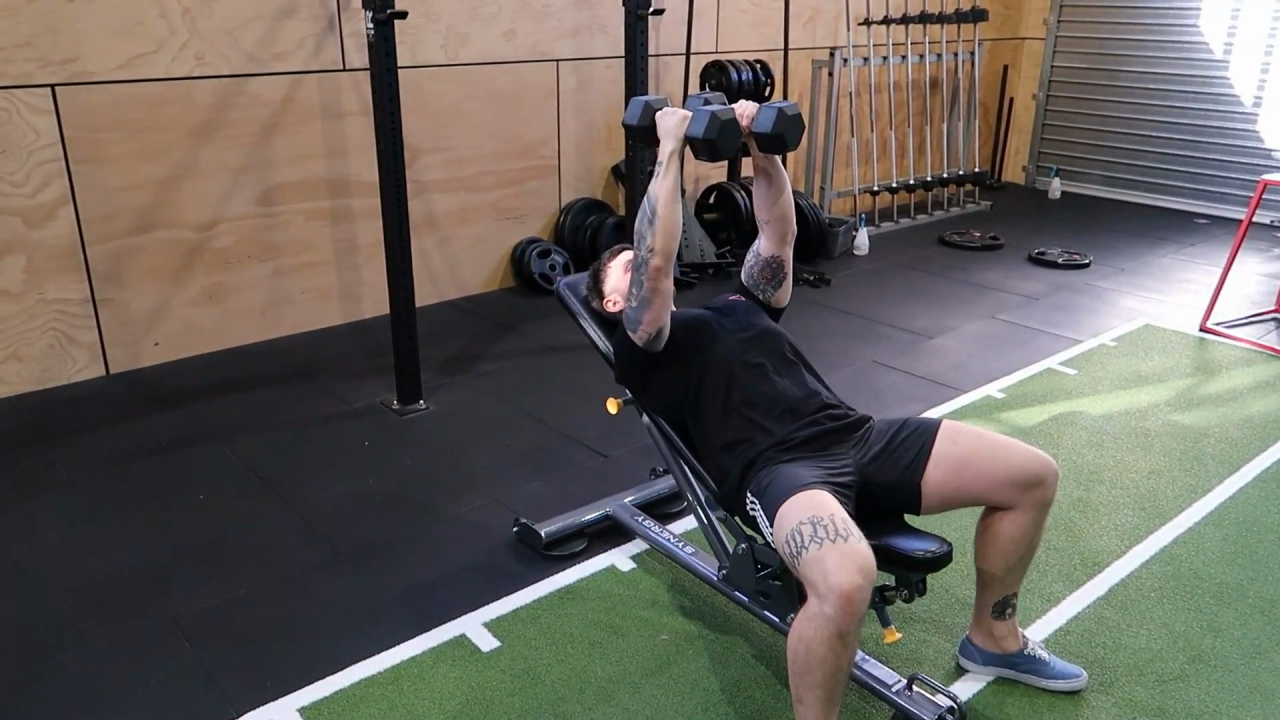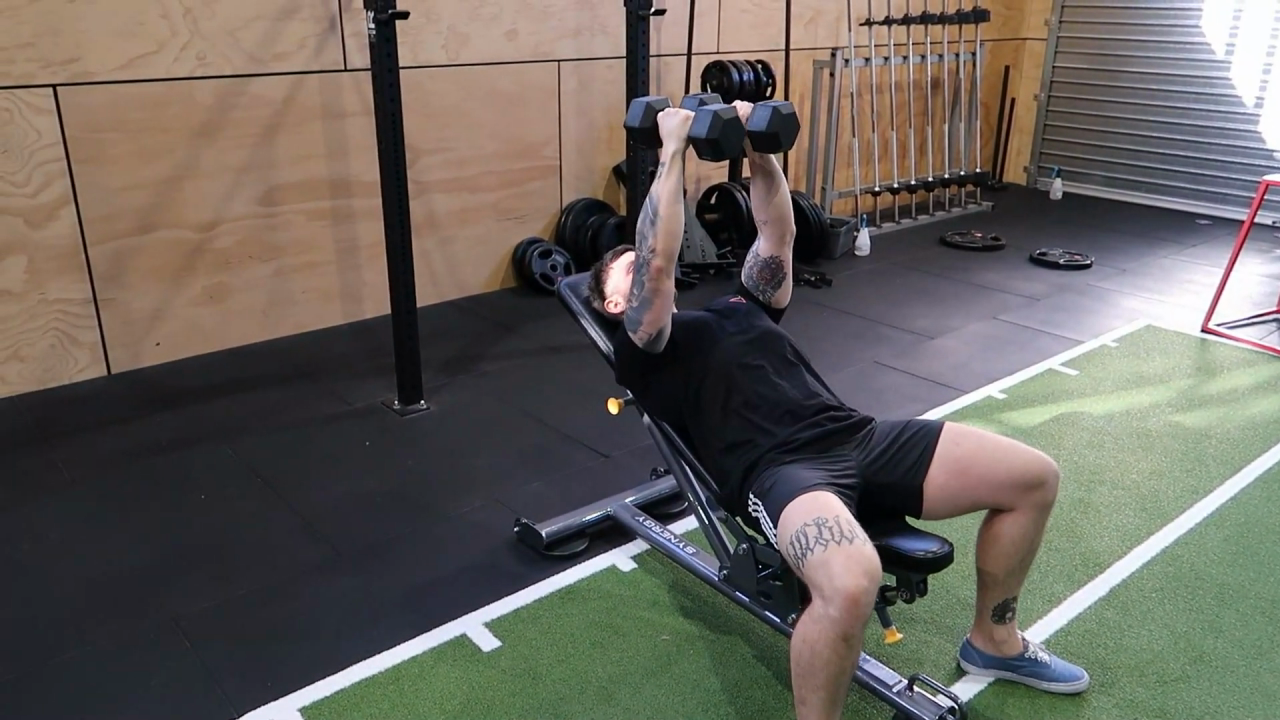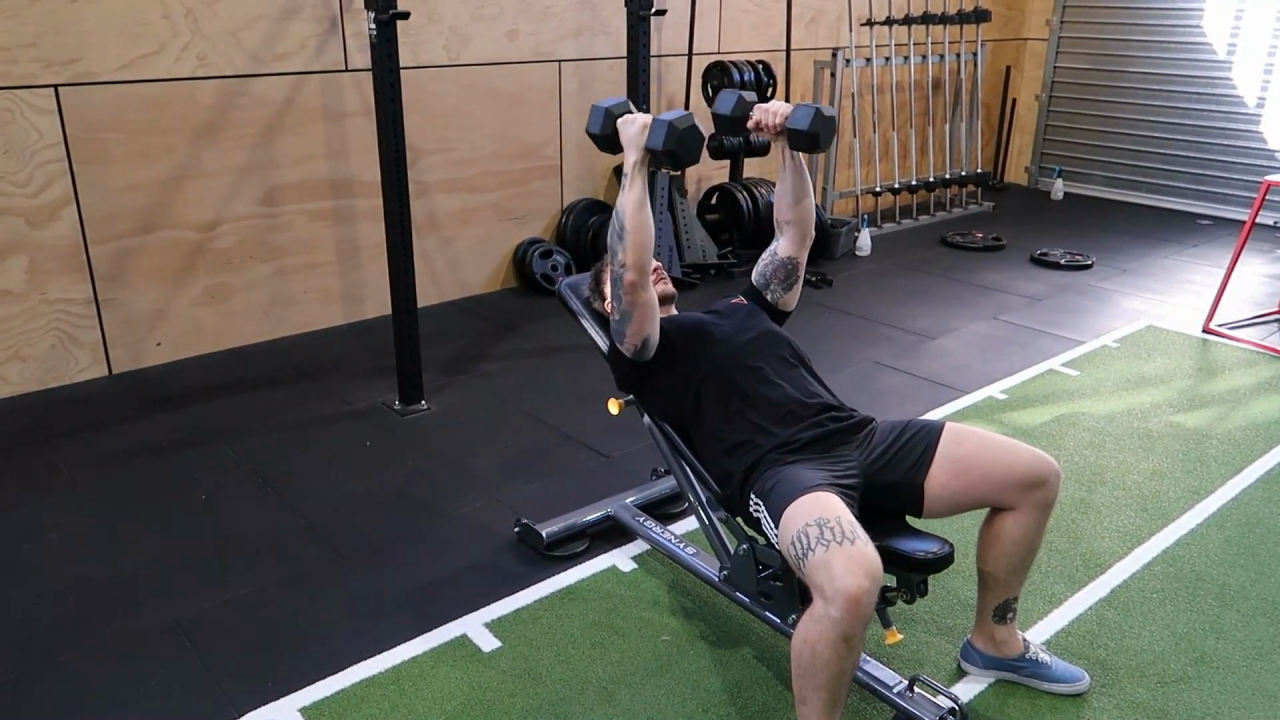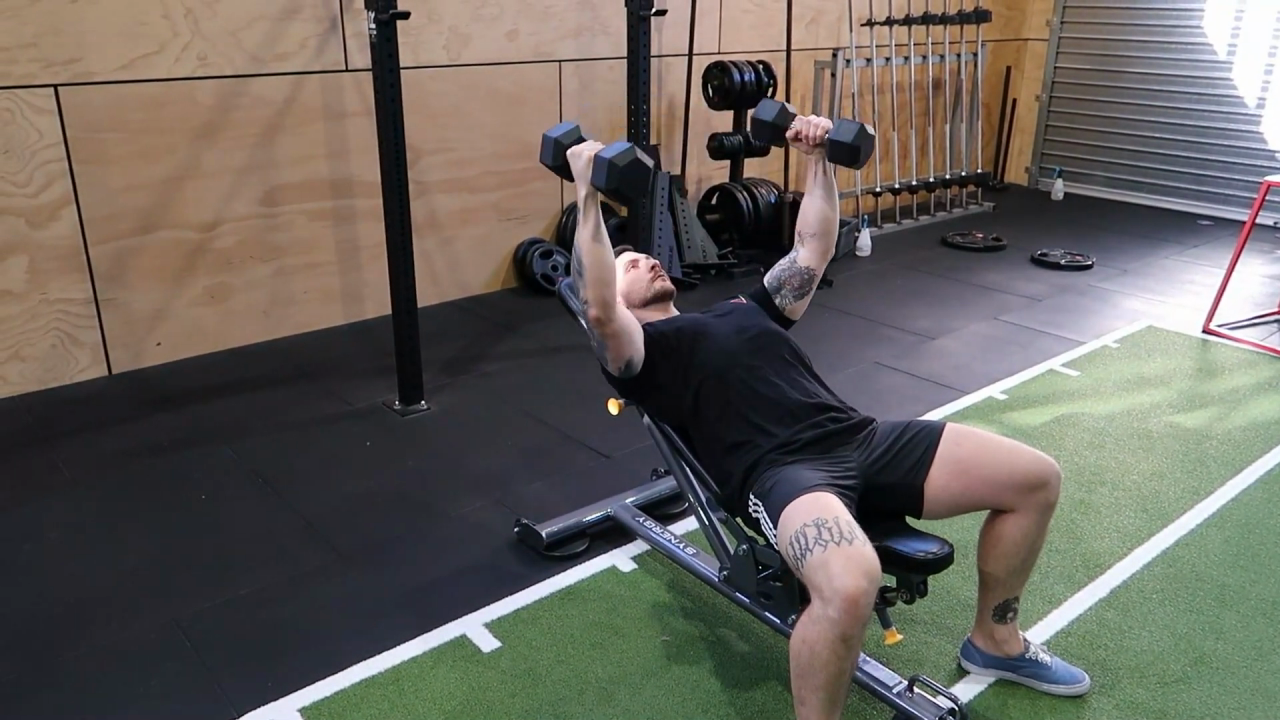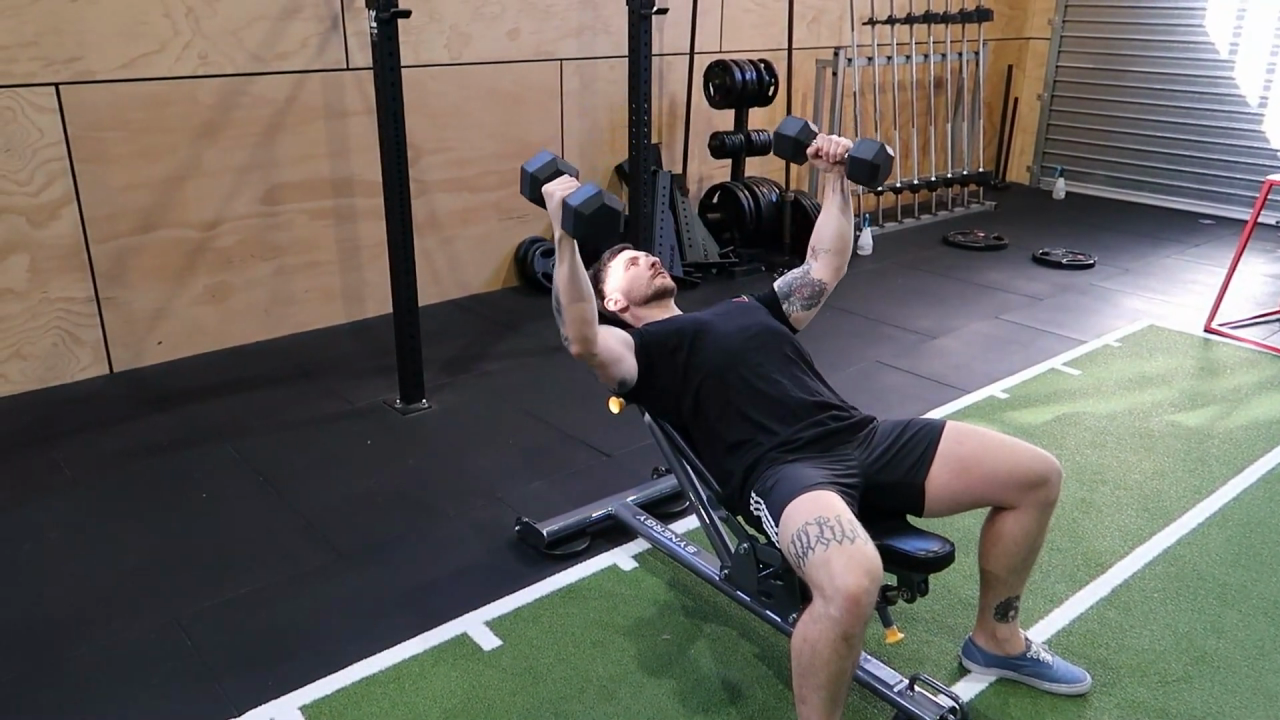
dt=0.3s
person 1, frame 1
left shoulder: (739, 304)
right shoulder: (642, 347)
left elbow: (779, 231)
right elbow: (657, 258)
left wrist: (759, 145)
right wrist: (670, 149)
left hip: (854, 437)
right hip: (776, 468)
left knee: (1033, 474)
right knee: (845, 582)
left ankle: (993, 637)
person 1, frame 2
left shoulder: (740, 305)
right shoulder: (644, 347)
left elbow: (777, 233)
right elbow: (658, 257)
left wrist: (754, 145)
right wrist: (673, 150)
left hip: (856, 439)
right hip: (777, 470)
left knee: (1035, 477)
right knee: (849, 584)
left ankle: (993, 640)
person 1, frame 3
left shoulder: (742, 307)
right shoulder: (640, 351)
left elbow: (794, 235)
right elbow: (633, 273)
left wrist: (784, 142)
right wrist: (636, 162)
left hip: (857, 439)
right hip: (778, 471)
left knee: (1036, 477)
right knee: (852, 584)
left ankle: (994, 641)
person 1, frame 4
left shoulder: (744, 305)
right shoulder: (639, 349)
left elbow: (813, 250)
right elbow: (598, 311)
left wrist: (816, 158)
right wrist: (589, 196)
left hip: (859, 439)
right hip: (779, 471)
left knee: (1036, 477)
right knee: (850, 586)
left ankle: (994, 641)
person 1, frame 5
left shoulder: (747, 306)
right shoulder: (640, 347)
left elbow: (824, 267)
right elbow: (583, 342)
left wrist: (834, 178)
right wrist: (566, 231)
left hip: (859, 436)
right hip: (780, 469)
left knee: (1037, 475)
right knee: (851, 584)
left ankle: (996, 639)
